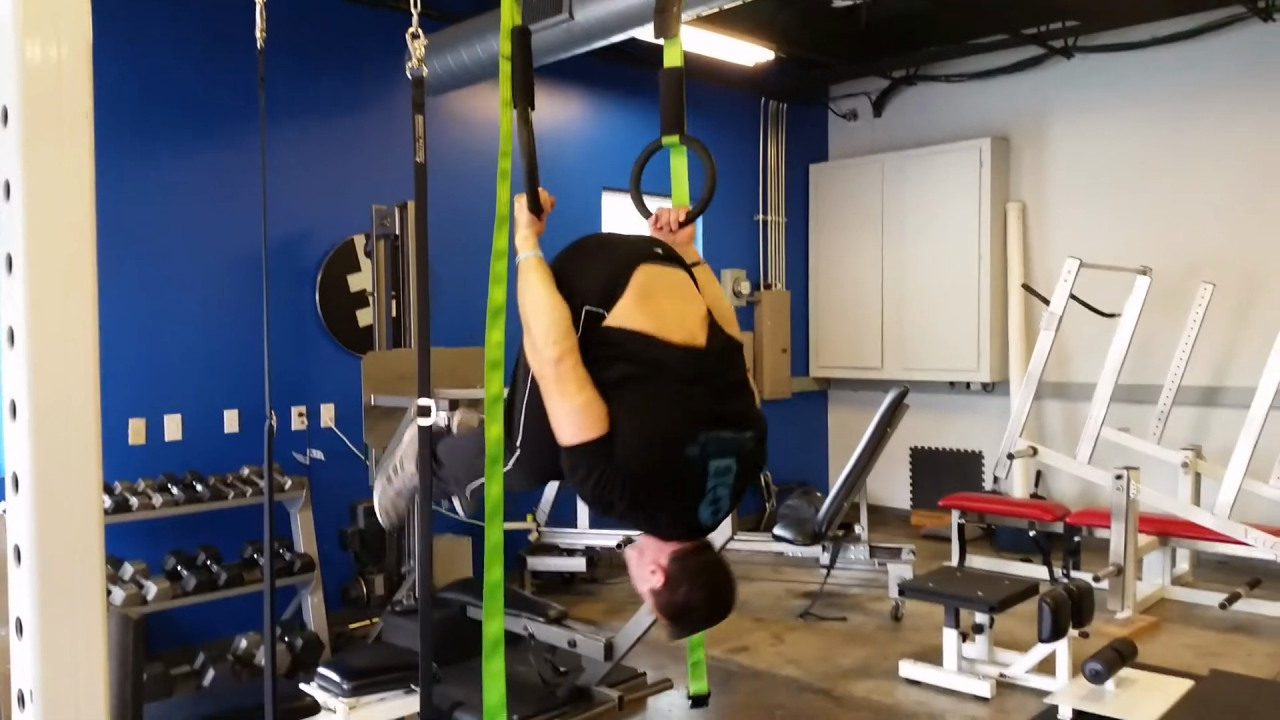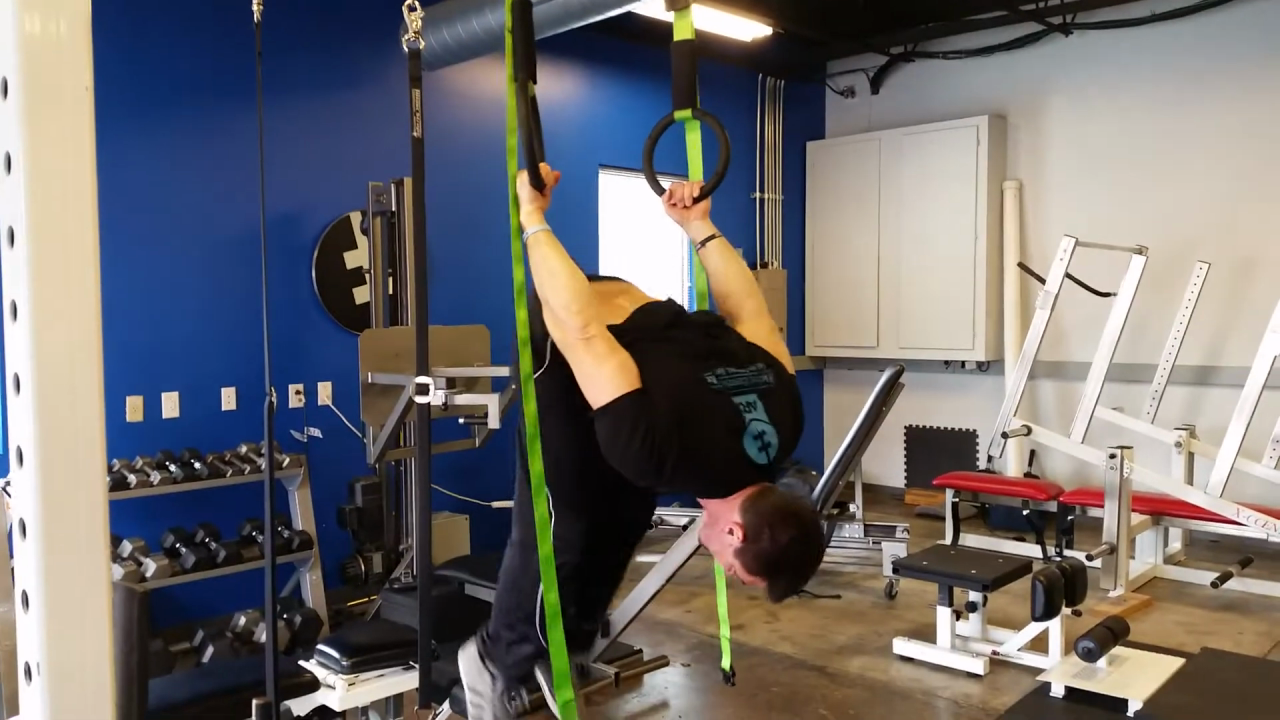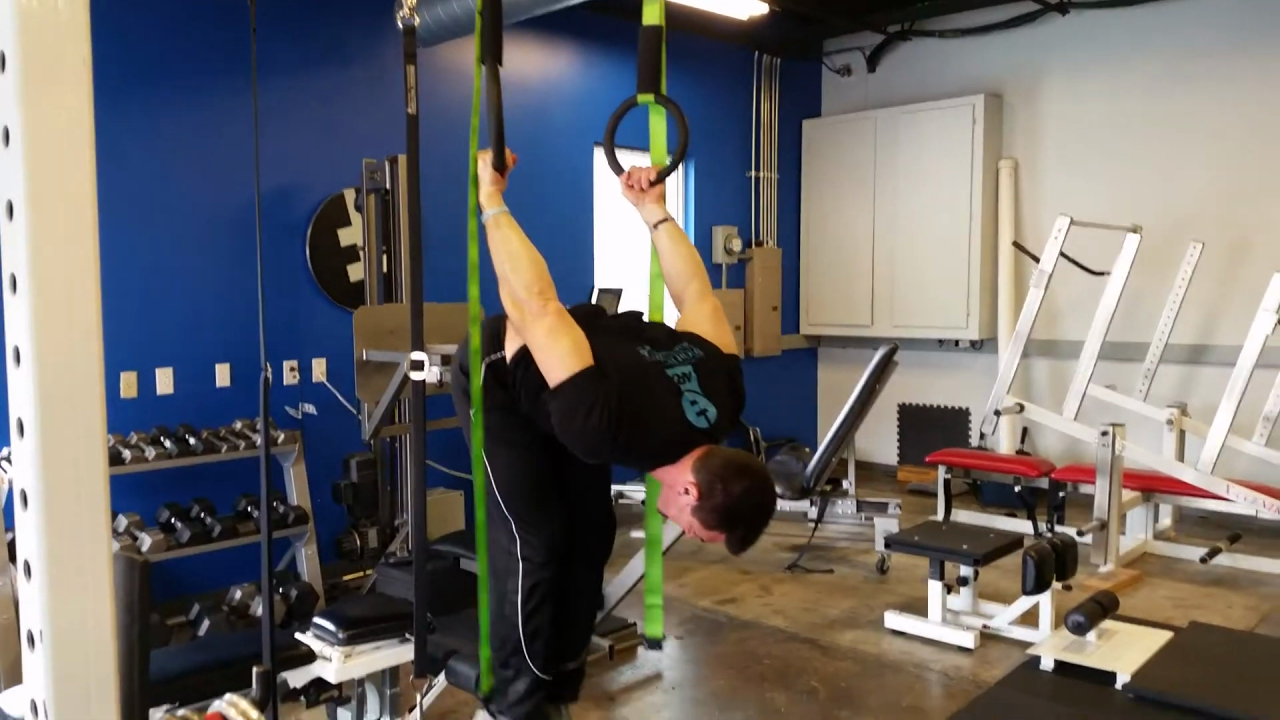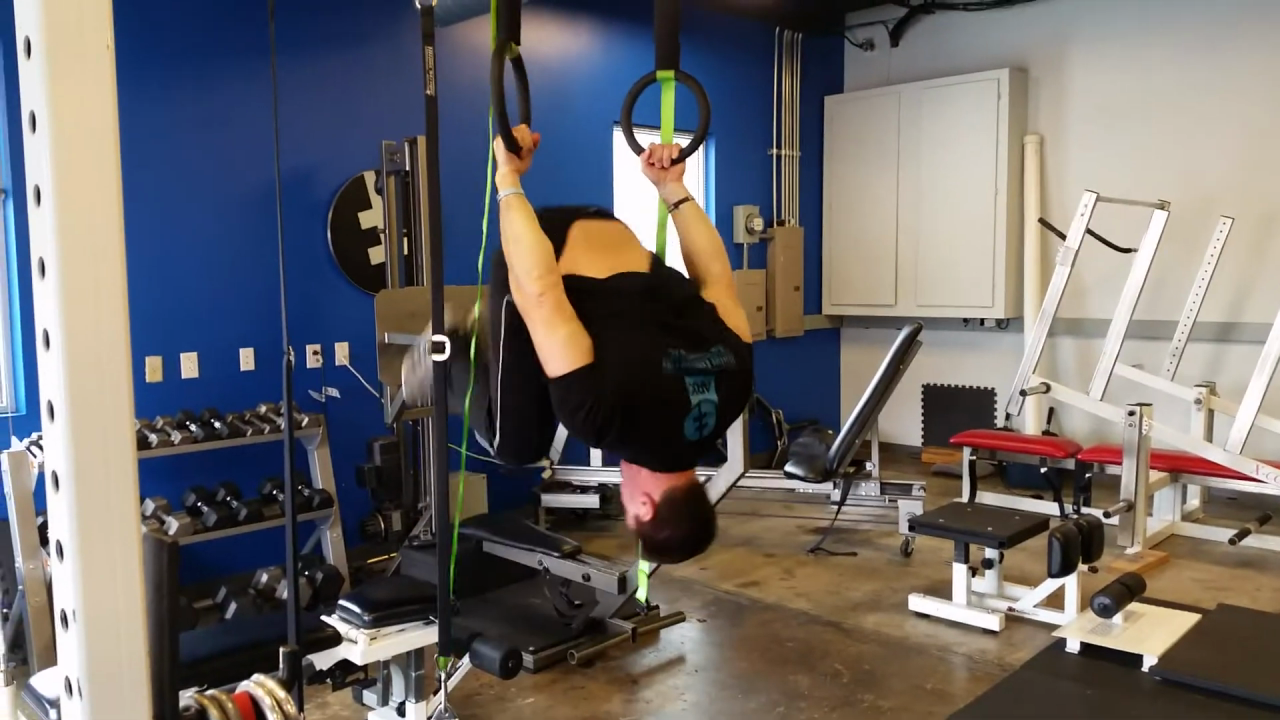
dt=0.7s
person 1, frame 1
left shoulder: (740, 464)
right shoulder: (620, 486)
left elbow: (731, 342)
right elbow: (556, 364)
left wrist: (688, 254)
right wrist: (527, 243)
right hip: (598, 287)
right knee: (527, 460)
right ankle: (432, 466)
person 1, frame 2
left shoulder: (780, 421)
right shoulder: (662, 445)
left elbow: (752, 316)
right elbow: (580, 333)
left wrist: (699, 228)
right wrist: (533, 218)
left hip: (634, 321)
right hip: (559, 339)
left knee: (627, 516)
right knee: (565, 522)
left ankle: (561, 647)
right ankle: (496, 663)
person 1, frame 3
left shoulder: (720, 398)
right shoulder: (606, 422)
left elbow: (698, 299)
right elbow: (532, 311)
left wrist: (655, 213)
right wrist: (492, 204)
left hip: (549, 372)
right hip: (499, 374)
left knee: (589, 534)
right knee: (532, 546)
person 1, frame 4
left shoulder: (729, 391)
right shoulder: (604, 410)
left elbow: (716, 283)
right elbow: (541, 296)
left wrist: (674, 190)
right wrist: (509, 179)
left hip: (609, 249)
right hip: (554, 256)
right knee: (518, 442)
right ankle: (457, 348)
